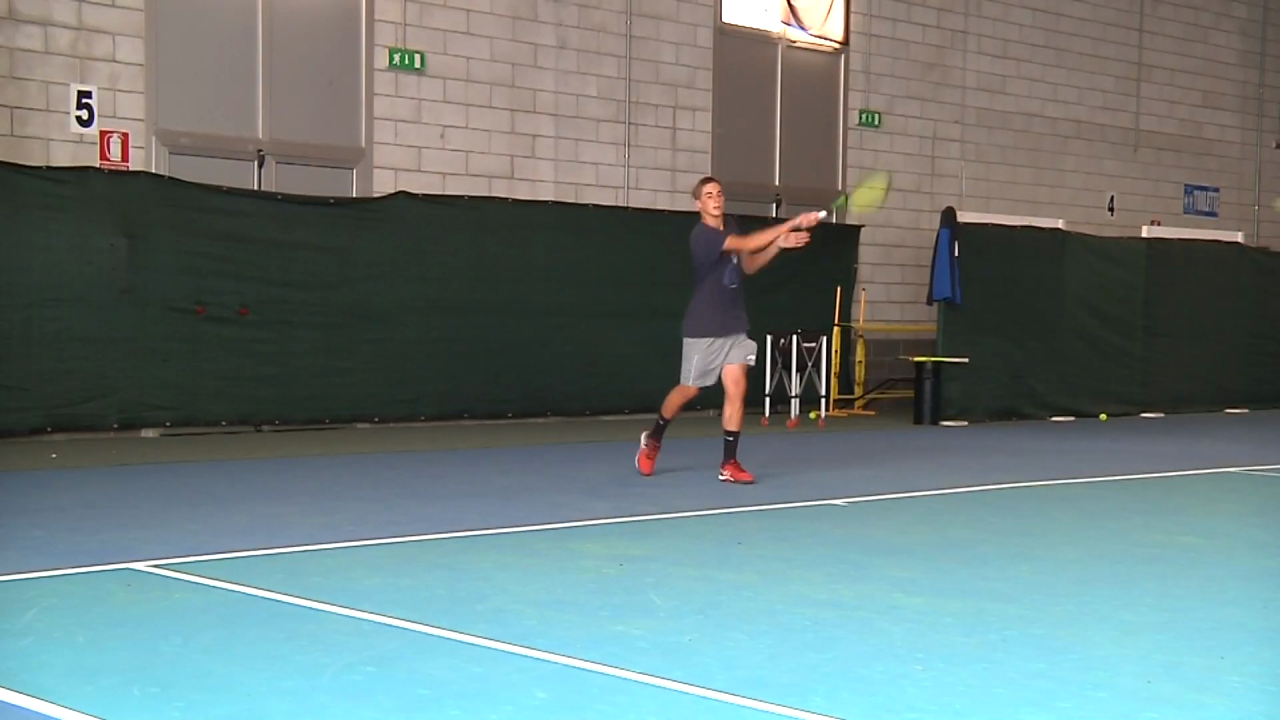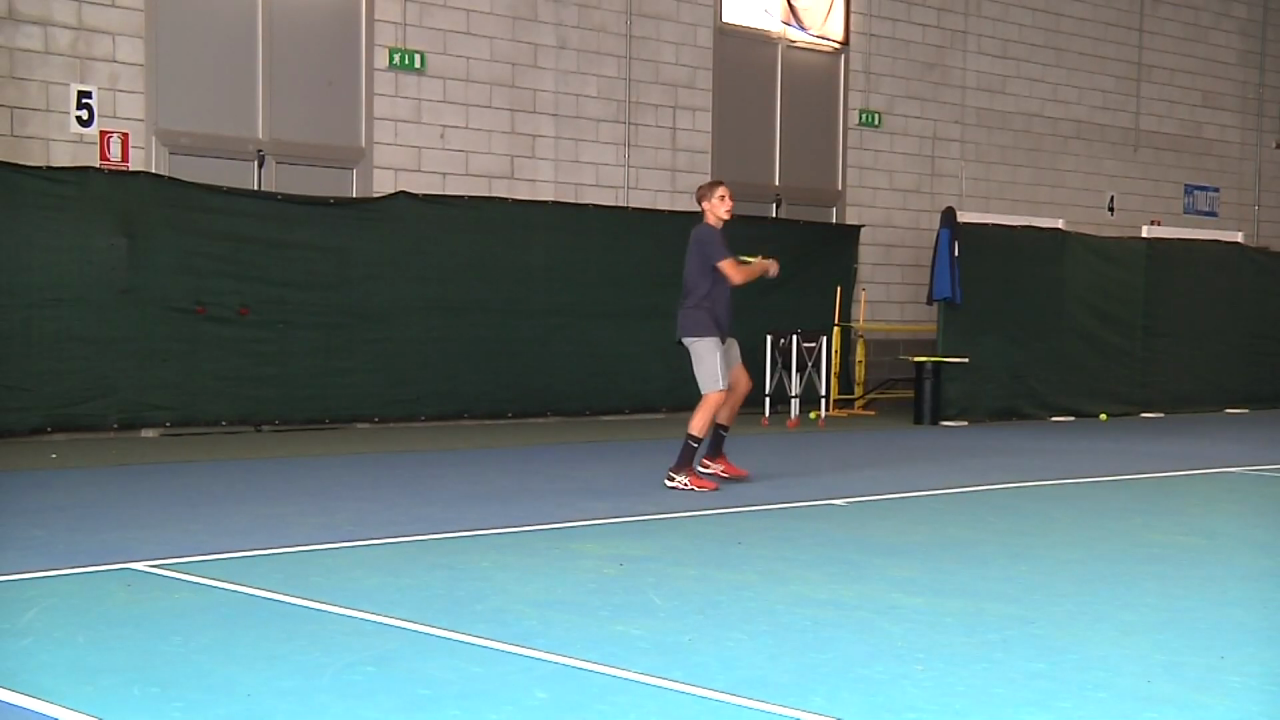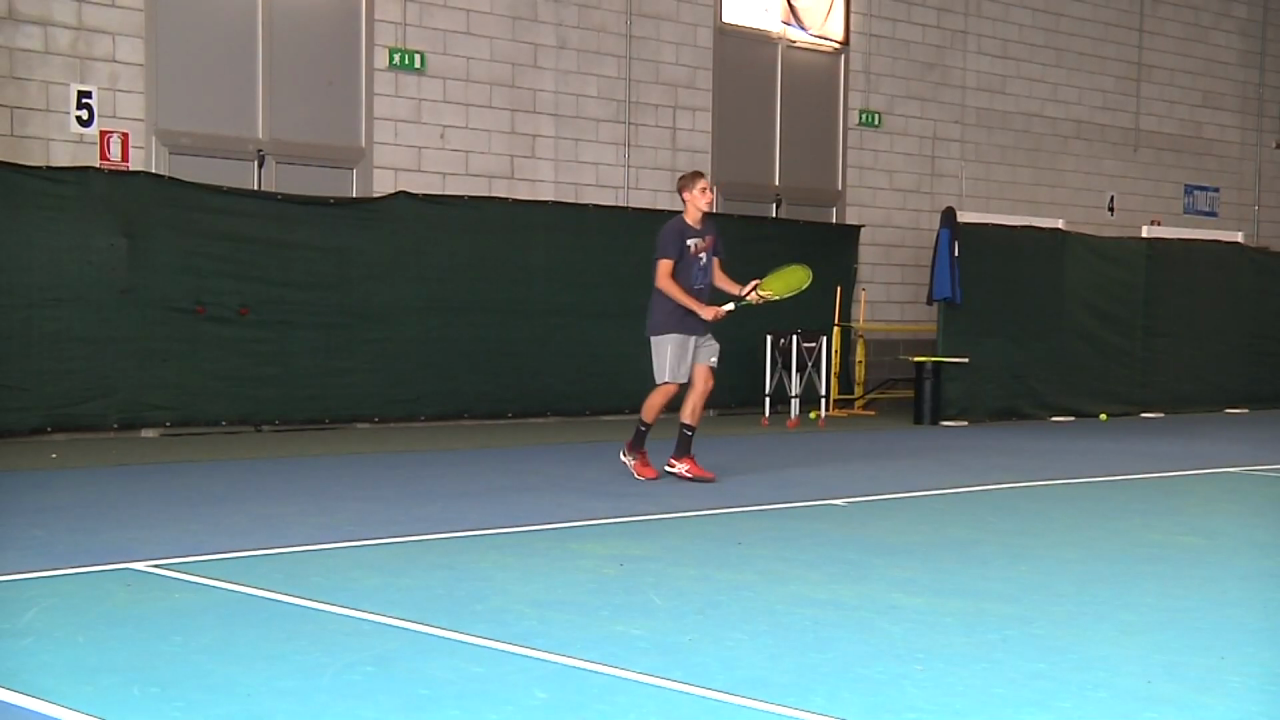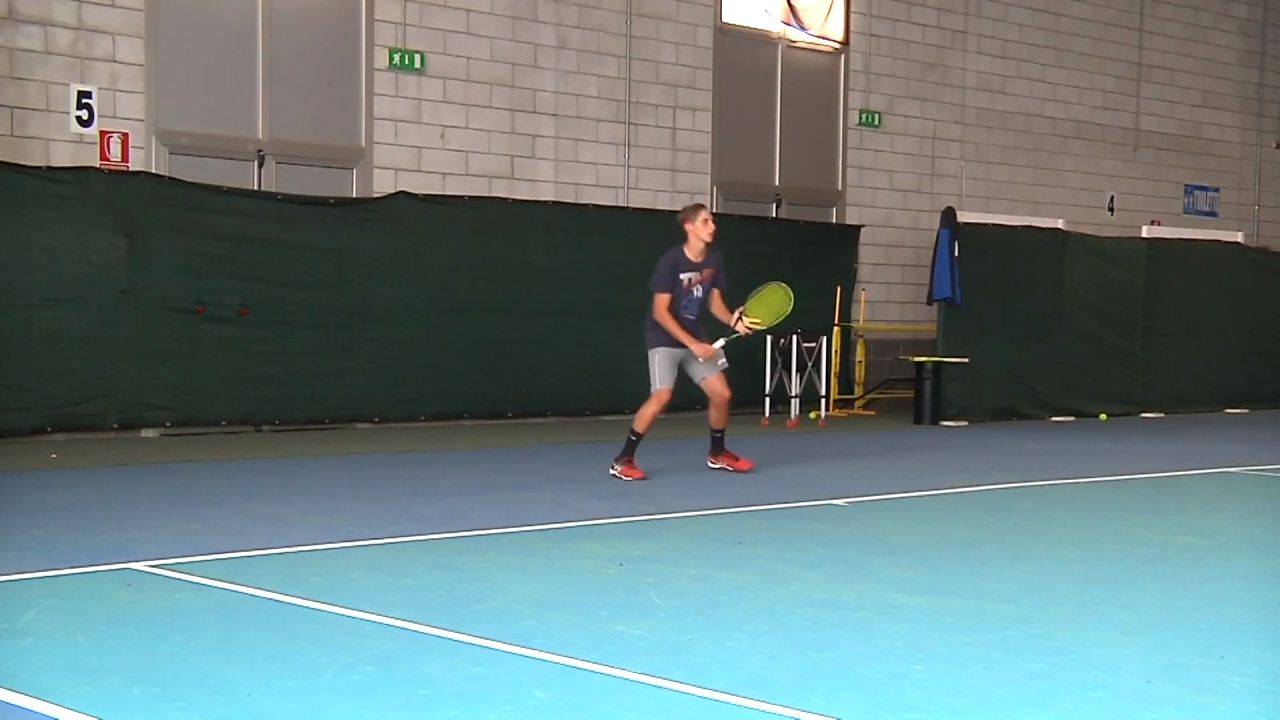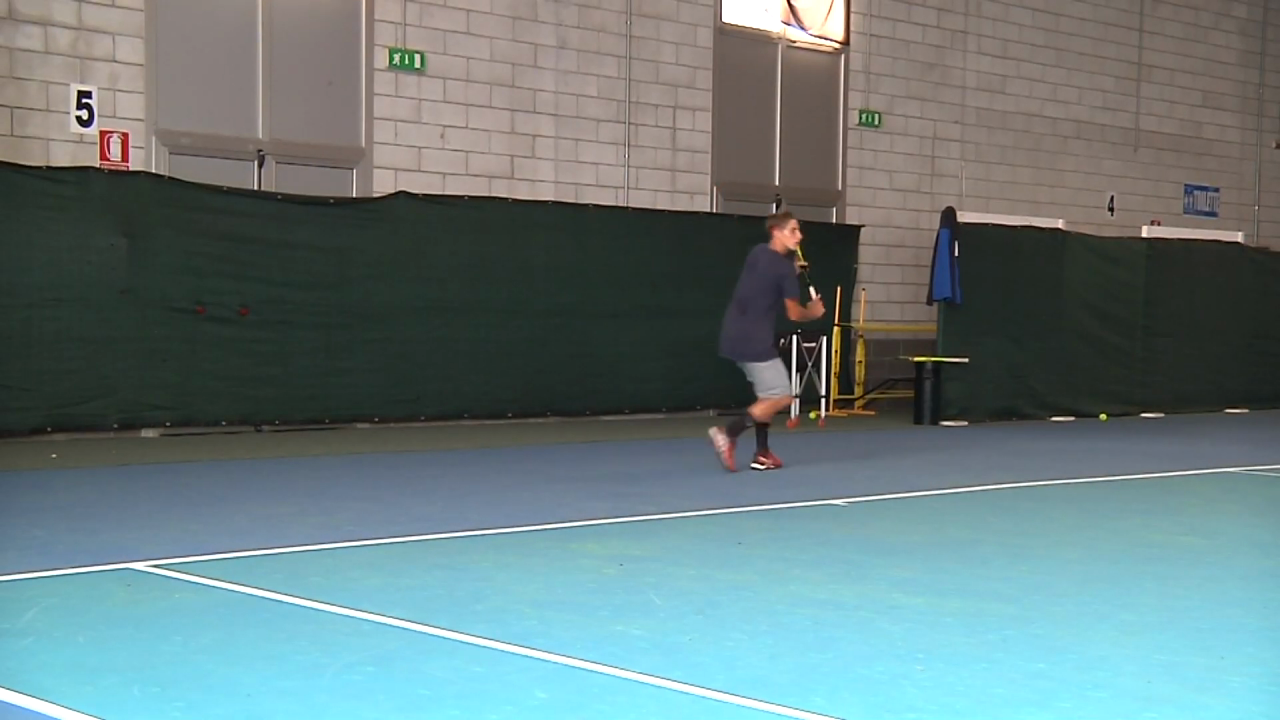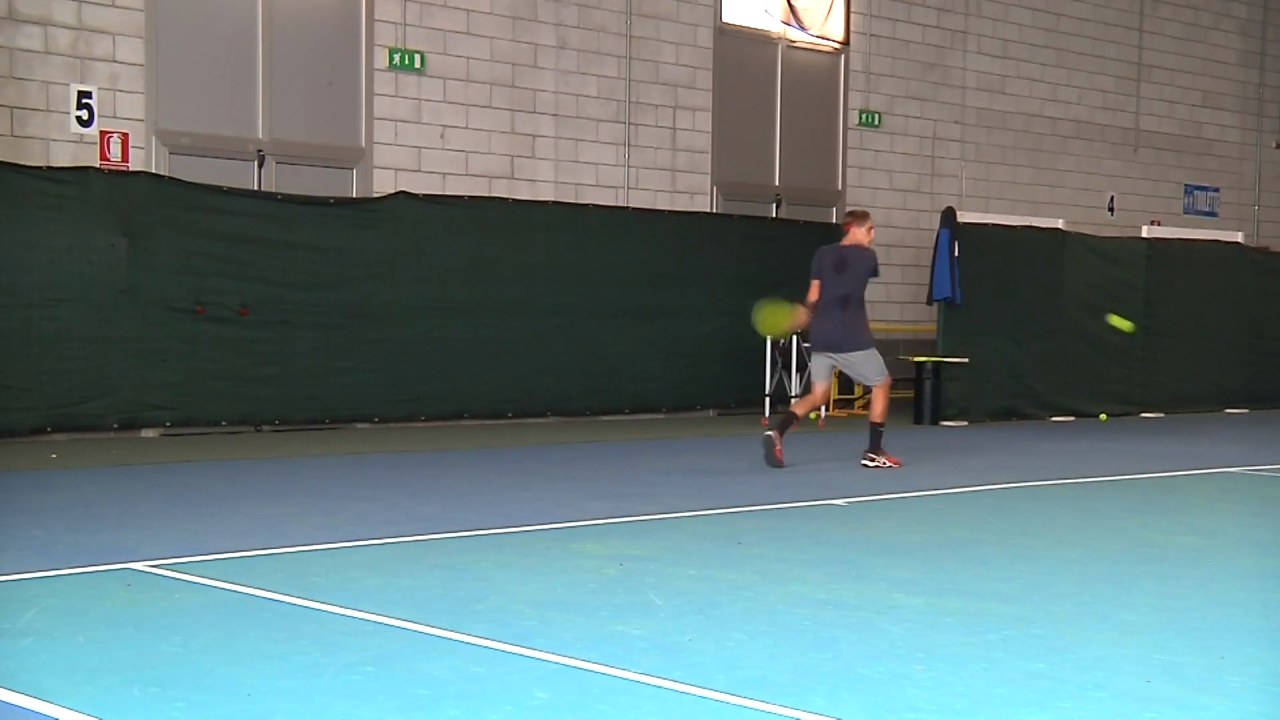
dt=0.5s
person 1, frame 1
left shoulder: (730, 228)
right shoulder: (702, 235)
left elbow: (746, 266)
right elbow: (749, 244)
left wrist: (780, 244)
right wrist: (791, 225)
left hip: (734, 325)
right hip: (704, 327)
left knee: (736, 389)
right knee: (689, 389)
left ankle: (730, 464)
right ankle: (652, 439)
person 1, frame 2
left shoulder: (711, 235)
right shoulder: (707, 234)
right elbow: (735, 276)
left wrist: (755, 266)
right wrist: (764, 267)
left hip: (714, 327)
right hip: (701, 327)
left knee: (742, 385)
right knee: (717, 394)
left ankle: (713, 457)
right ankle: (680, 470)
person 1, frame 3
left shoulder: (710, 230)
right shoulder: (673, 230)
left elbow: (716, 275)
right elbow: (662, 279)
left wrist: (742, 291)
right wrist: (700, 308)
left hip: (697, 324)
right hip: (669, 321)
left knee: (703, 384)
right knee: (669, 386)
left ankle: (680, 459)
right ankle: (634, 449)
person 1, frame 4
left shoulder: (715, 259)
right shoulder: (669, 262)
left elbow: (715, 302)
right elbow: (660, 312)
left wrist: (733, 320)
right wrist: (692, 344)
left hip: (696, 339)
right hip: (664, 338)
left knee: (721, 394)
right knee: (661, 396)
left ankle: (718, 453)
right ankle: (623, 459)
person 1, frame 5
left shoulder: (758, 252)
right shoulder: (784, 268)
right elbow: (795, 314)
right wrist: (813, 311)
left hip: (732, 337)
right hip: (754, 341)
left knee: (769, 390)
right knee: (781, 398)
left ankle: (762, 453)
right ankle: (727, 433)
person 1, frame 6
left shoulder: (823, 254)
right shoulder: (868, 257)
left elbow: (813, 297)
left wrist: (807, 315)
left hip: (821, 336)
right hip: (853, 338)
left knee: (817, 396)
right knee: (882, 385)
left ankle: (776, 431)
right ankle: (874, 452)
